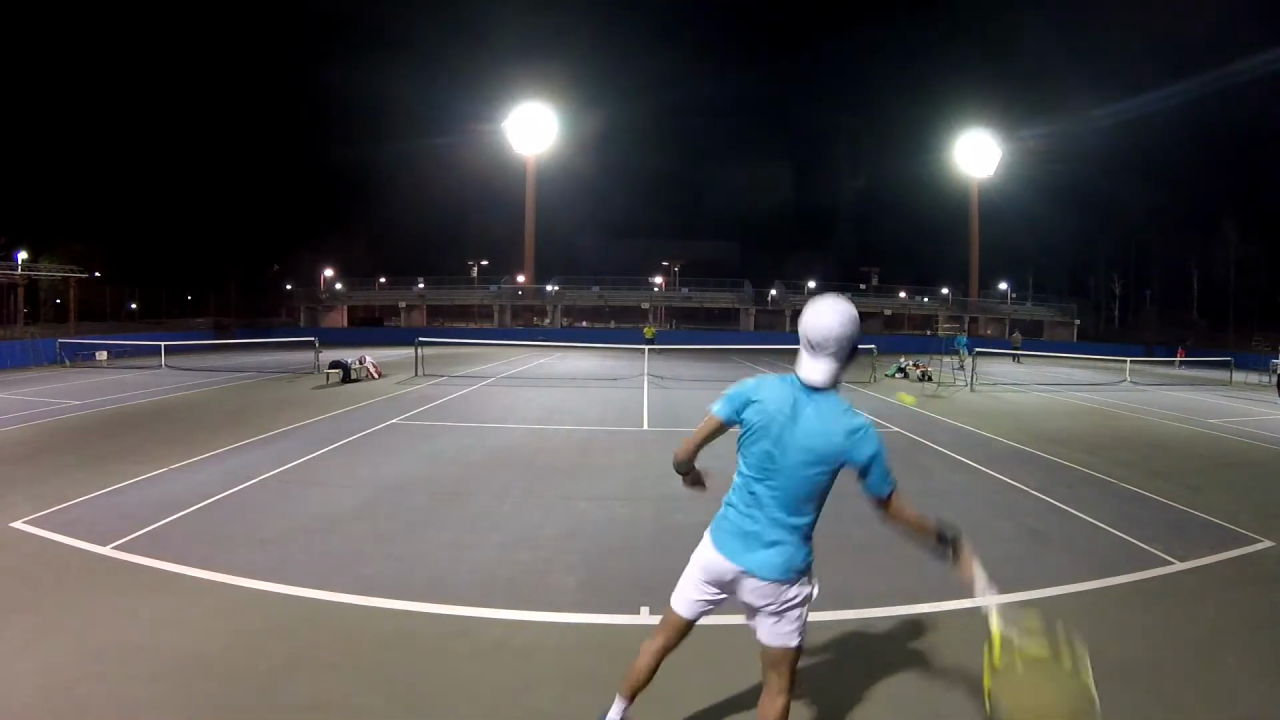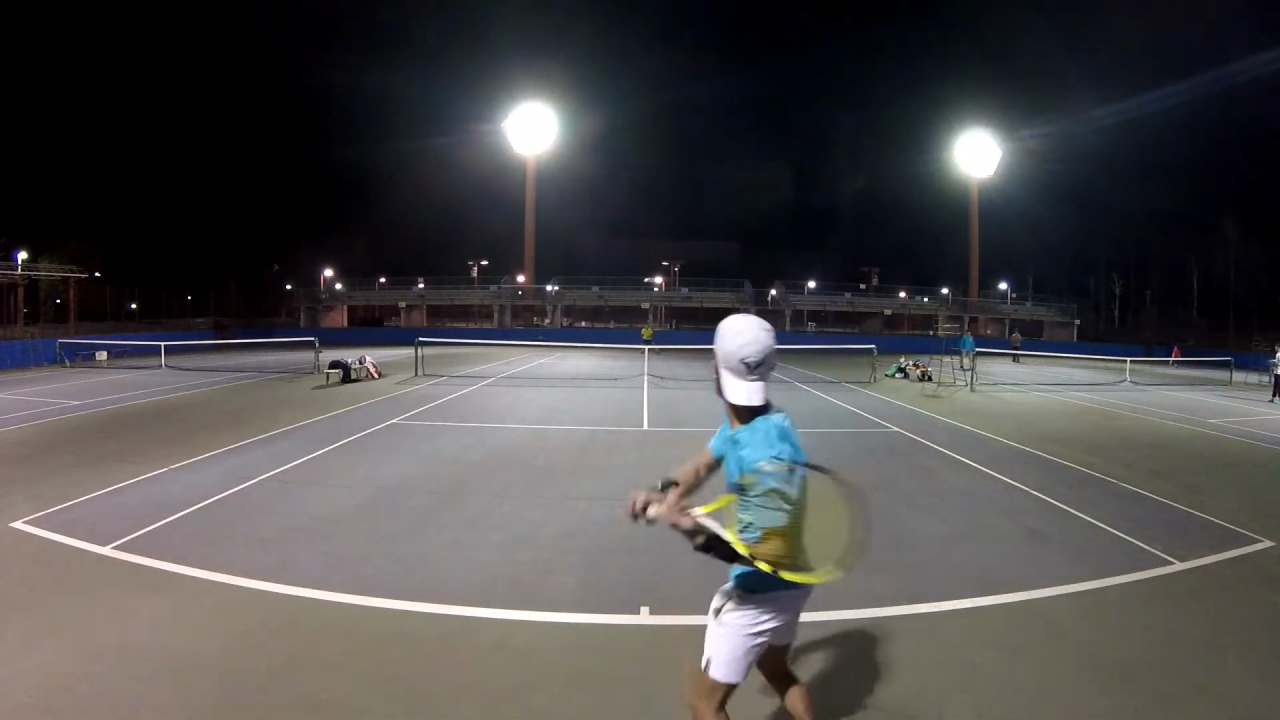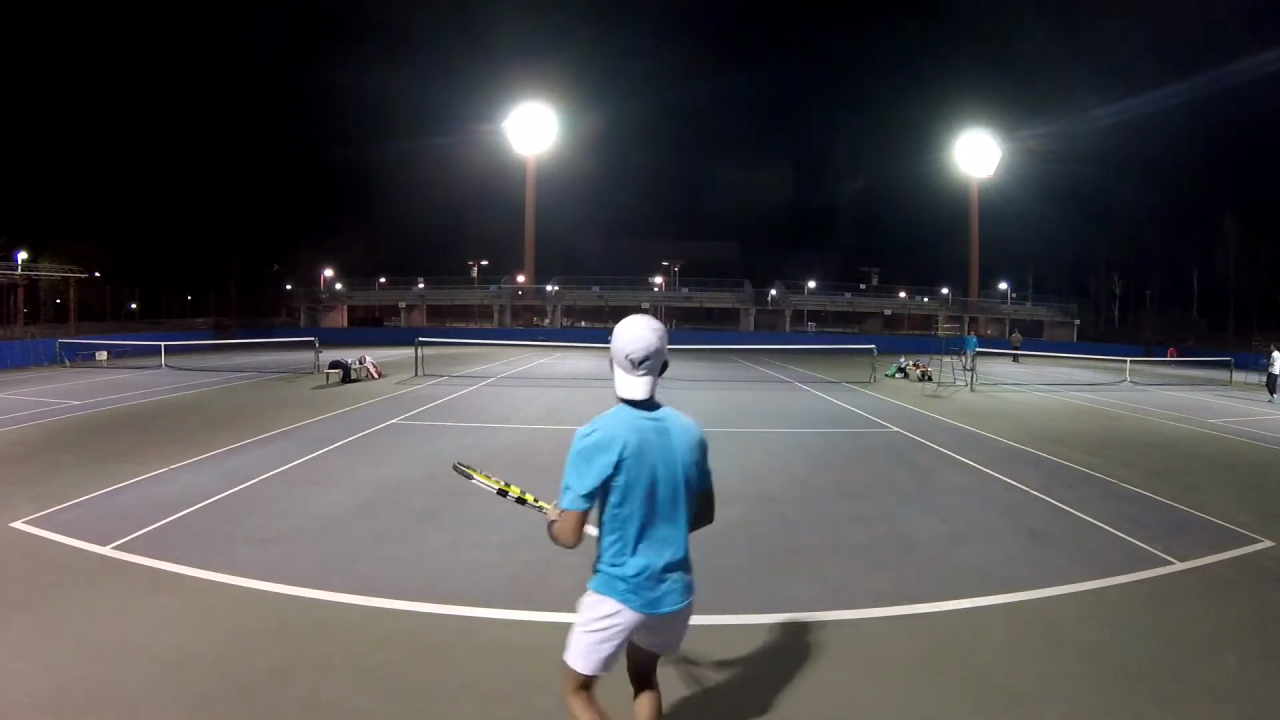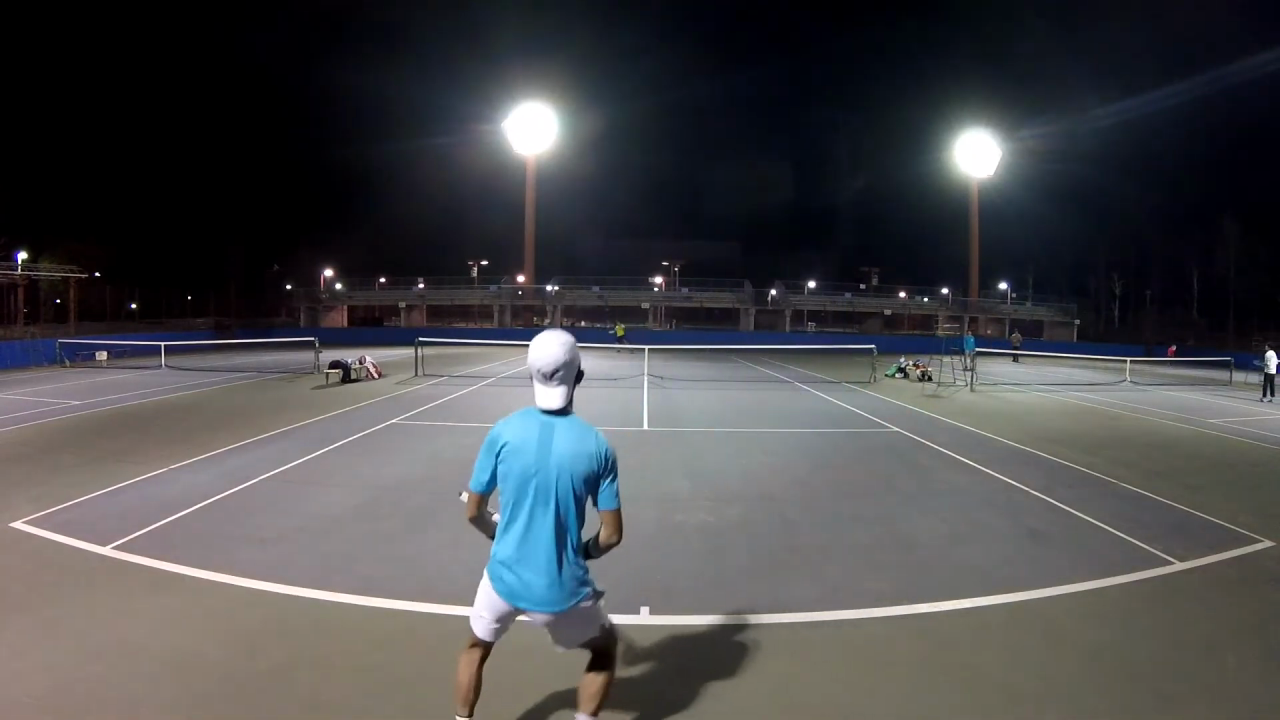
dt=0.5s
person 1, frame 1
left shoulder: (758, 390)
right shoulder: (855, 432)
left elbow: (684, 454)
right elbow: (894, 511)
left wrist: (688, 473)
right wrist: (949, 542)
left hip: (722, 548)
right hip: (779, 570)
left knee: (664, 635)
right knee: (780, 683)
person 1, frame 2
left shoulder: (765, 454)
right shoulder: (741, 425)
right elbow: (699, 466)
left wrist: (704, 539)
right wrist: (666, 491)
left hip: (764, 591)
right hip: (782, 585)
right knee: (775, 668)
person 1, frame 3
left shoulder: (595, 437)
right shoulder: (690, 432)
left elbow: (569, 536)
right elbow: (705, 514)
left wrist: (553, 523)
left hip: (618, 593)
right hip: (674, 592)
right knee: (644, 679)
person 1, frame 4
left shoulder: (503, 431)
right shoulder: (596, 445)
left elbow: (474, 512)
right elbow: (612, 534)
left hip: (504, 580)
right hip: (563, 593)
left knee: (475, 648)
right knee: (606, 650)
